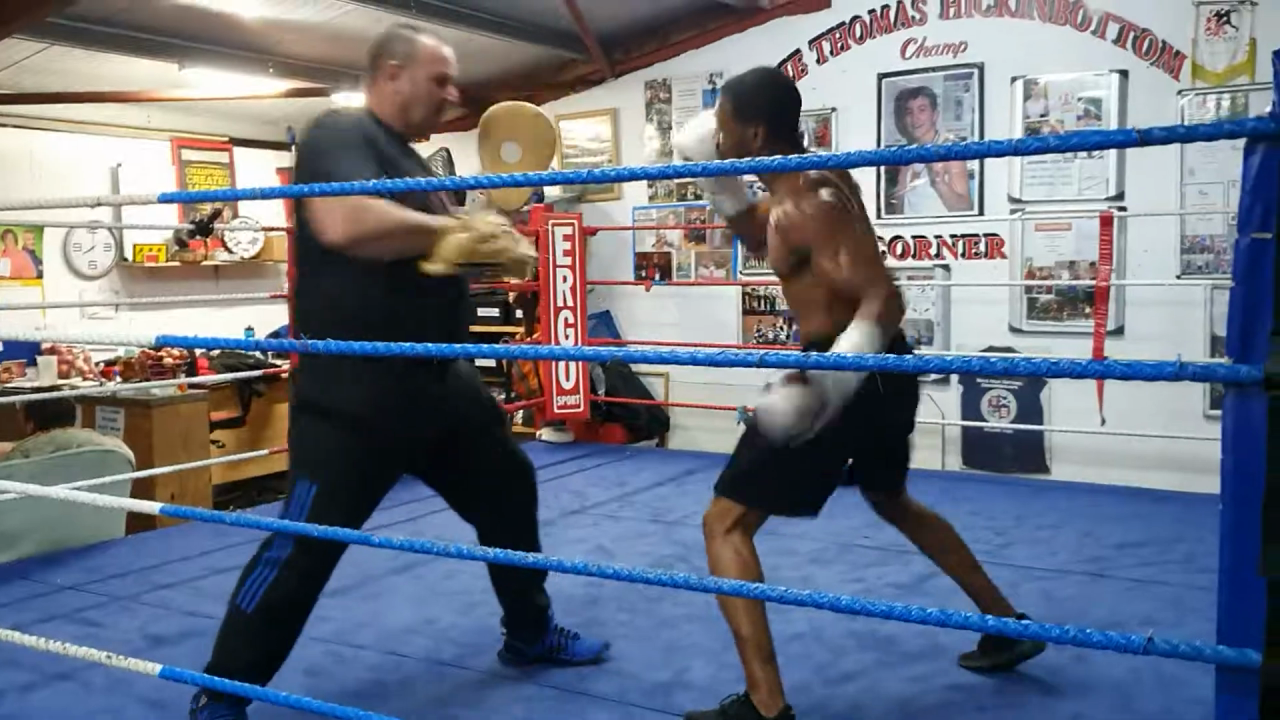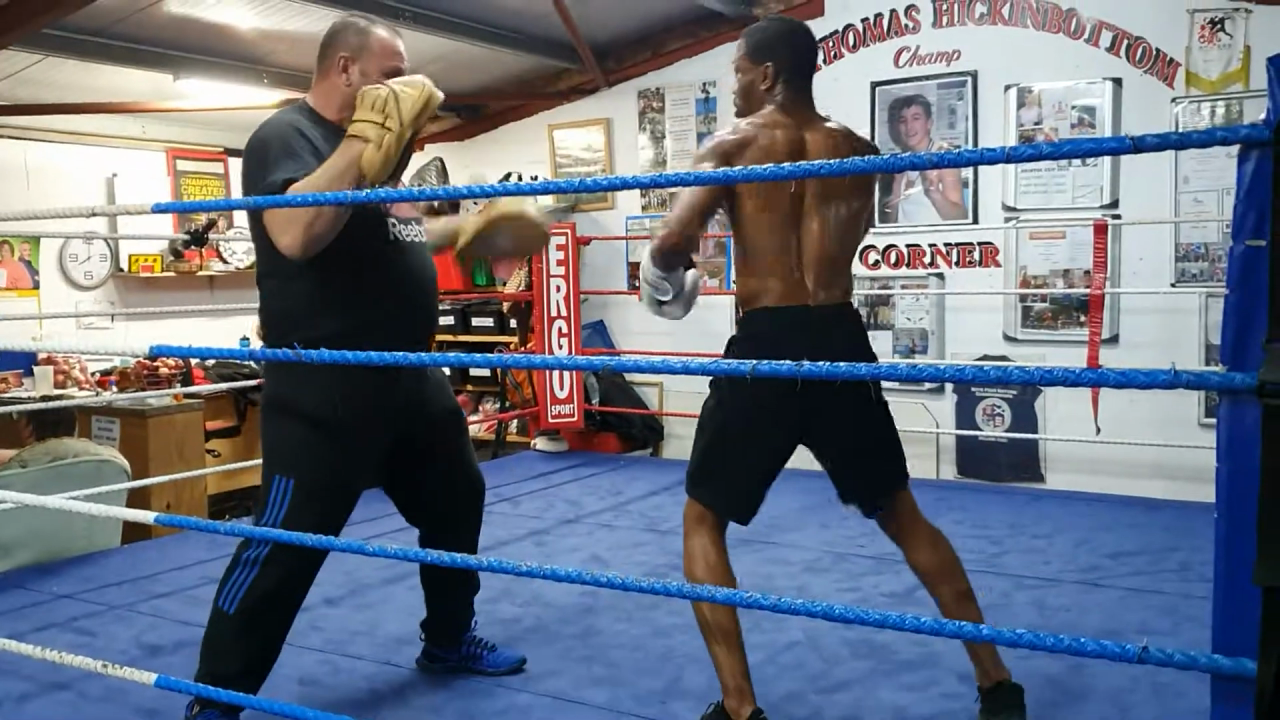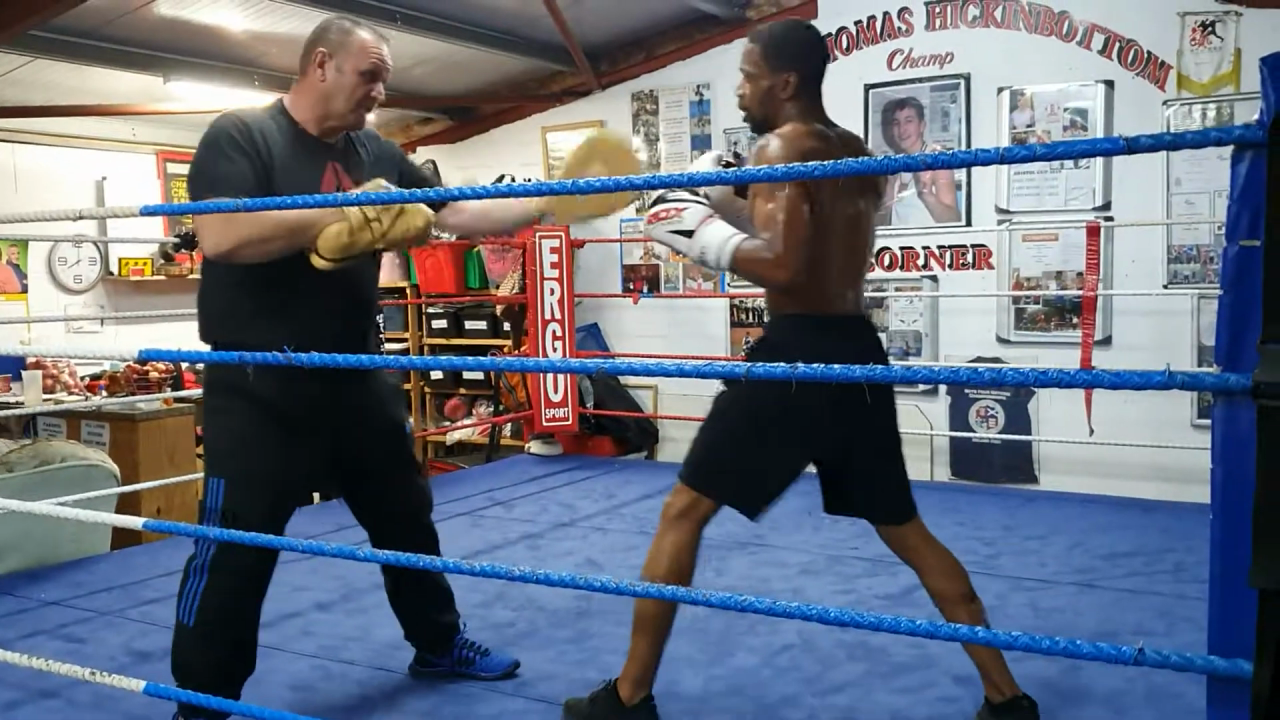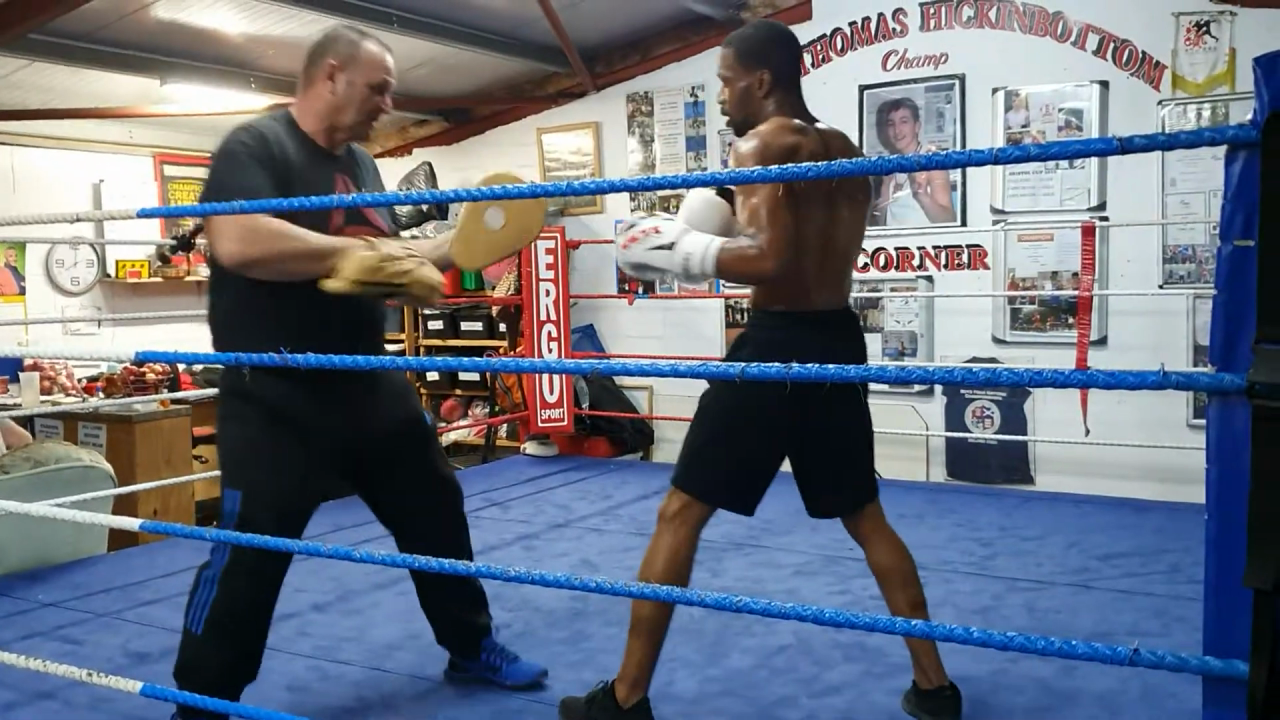
dt=0.5s
person 1, frame 1
left shoulder: (413, 162)
right shoulder: (338, 136)
left elbow: (440, 256)
right elbow: (345, 225)
left wrist: (490, 238)
right wrist: (457, 232)
left hip: (435, 375)
right hip: (350, 385)
left knee: (509, 490)
right knee: (309, 540)
left ankle: (530, 632)
person 1, frame 2
left shoulder: (375, 141)
right shoulder: (286, 136)
right elbow: (298, 235)
left wrist: (473, 228)
right wrist: (367, 143)
left hip: (407, 375)
right hip: (325, 384)
left knee: (456, 502)
right knee: (288, 541)
left ankle: (448, 639)
person 1, frame 3
left shoulder: (370, 152)
right shoulder: (240, 135)
left elbow: (455, 214)
right elbow: (221, 237)
right wrist: (344, 216)
left hip: (353, 381)
right hip: (257, 388)
left knee: (405, 515)
right knee: (235, 546)
left ankle: (438, 644)
person 1, frame 4
left shoulder: (356, 164)
right shoulder: (255, 145)
right elbow: (238, 241)
left wrist: (449, 245)
right wrist: (352, 255)
left hip: (366, 385)
right hip: (274, 396)
left knee: (437, 509)
right knee: (251, 552)
left ankle: (470, 647)
person 2, frame 1
left shoulder: (809, 203)
right shoulder: (810, 181)
left elbow: (882, 303)
right elbow: (765, 245)
left wrist: (826, 386)
right wrist: (724, 189)
left hip: (845, 375)
right hip: (881, 370)
left knee: (724, 523)
right knee: (893, 503)
right ankle: (1007, 626)
person 2, frame 2
left shoulder: (735, 142)
right shoulder: (858, 153)
left elbow: (678, 233)
left wrist: (663, 277)
left hip: (766, 346)
right hip: (839, 342)
left knee: (701, 523)
right knee: (903, 520)
person 2, frame 3
left shoulder: (783, 147)
right shoulder: (857, 155)
left elbow: (786, 268)
left wrist: (701, 233)
right wrist: (738, 208)
left hip: (795, 352)
right hip: (857, 350)
left knee: (684, 514)
right knee: (905, 531)
person 2, frame 4
left shoulder: (760, 146)
right shoulder: (844, 151)
left elbow: (771, 261)
left wrist: (677, 247)
right wrist: (728, 230)
left hip: (777, 346)
right hip: (838, 342)
left knee: (681, 513)
right knee: (864, 516)
